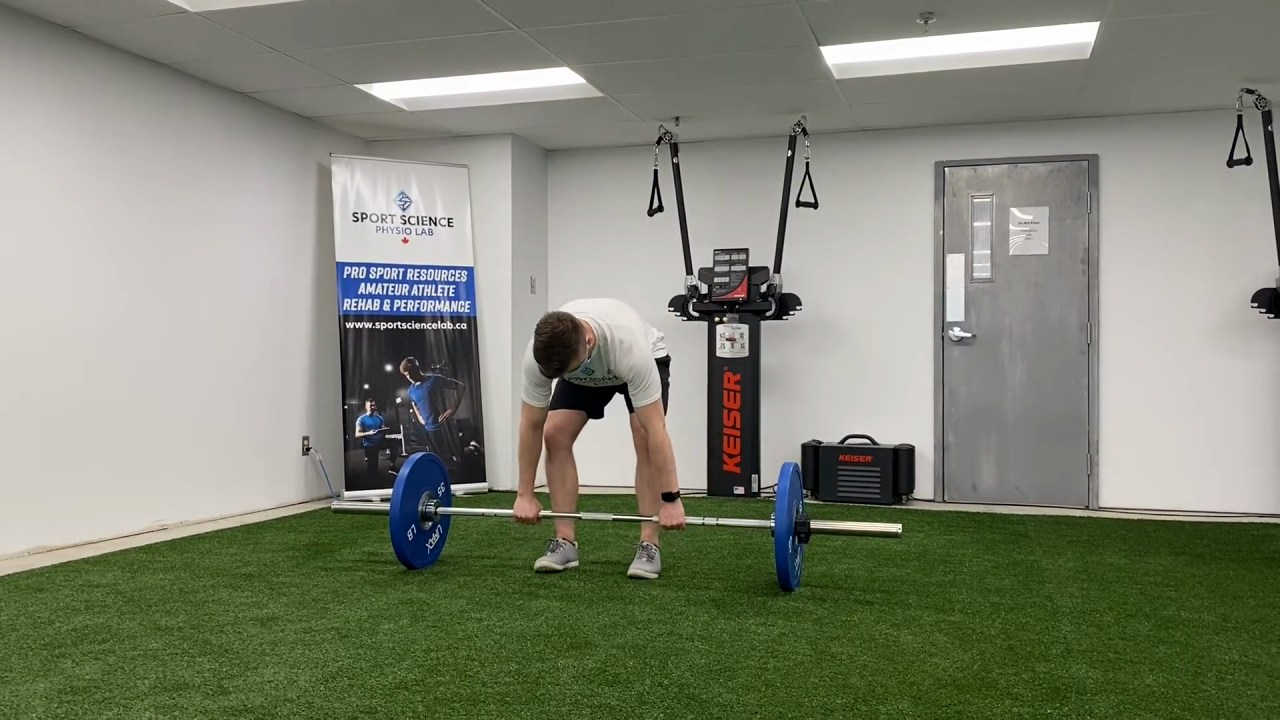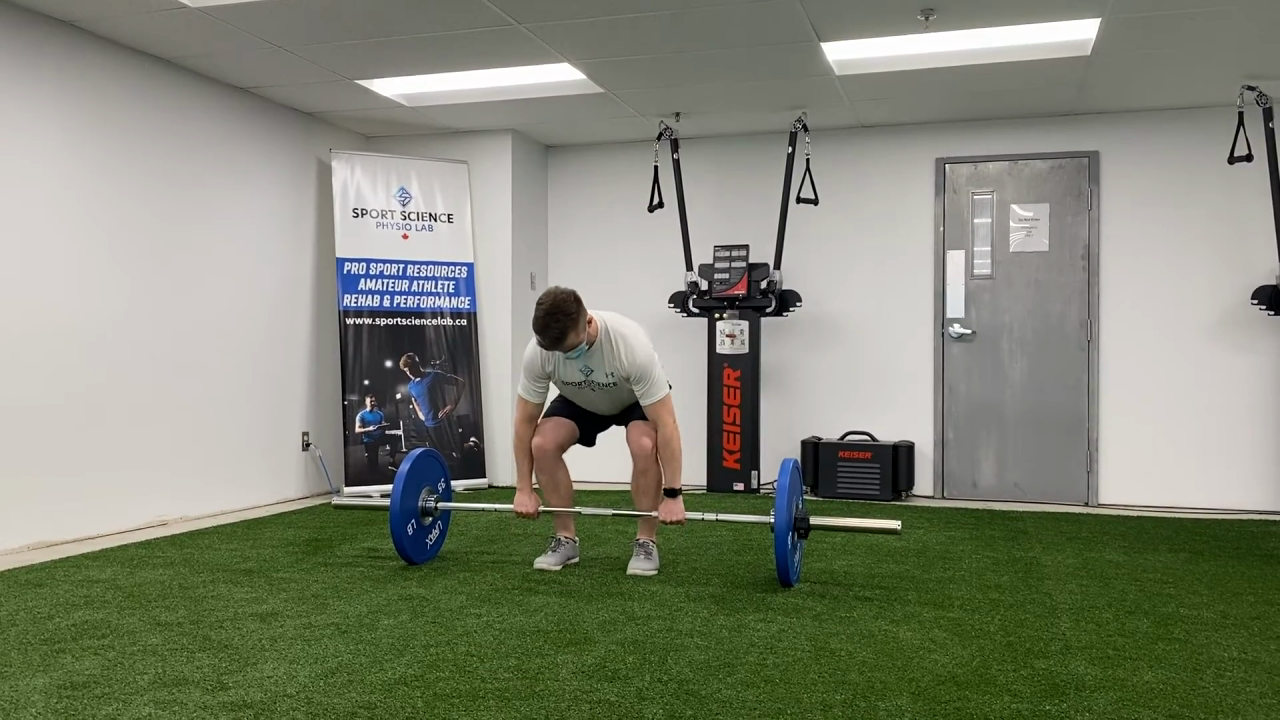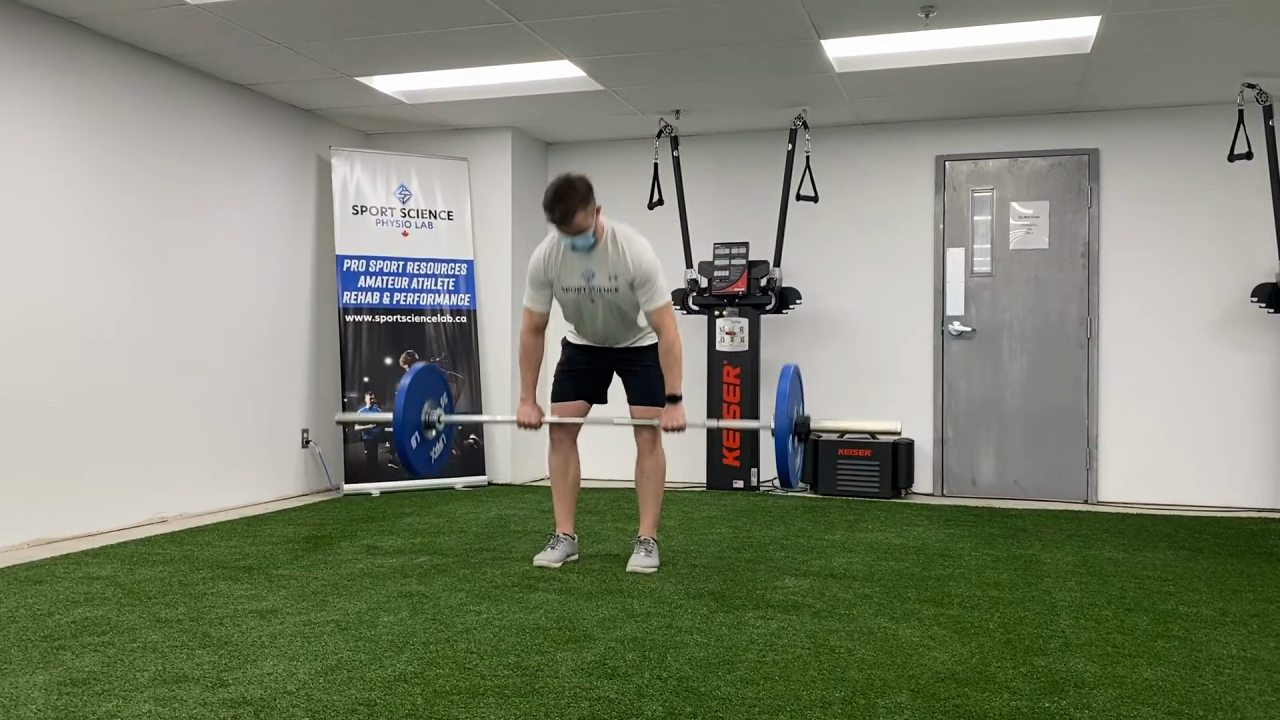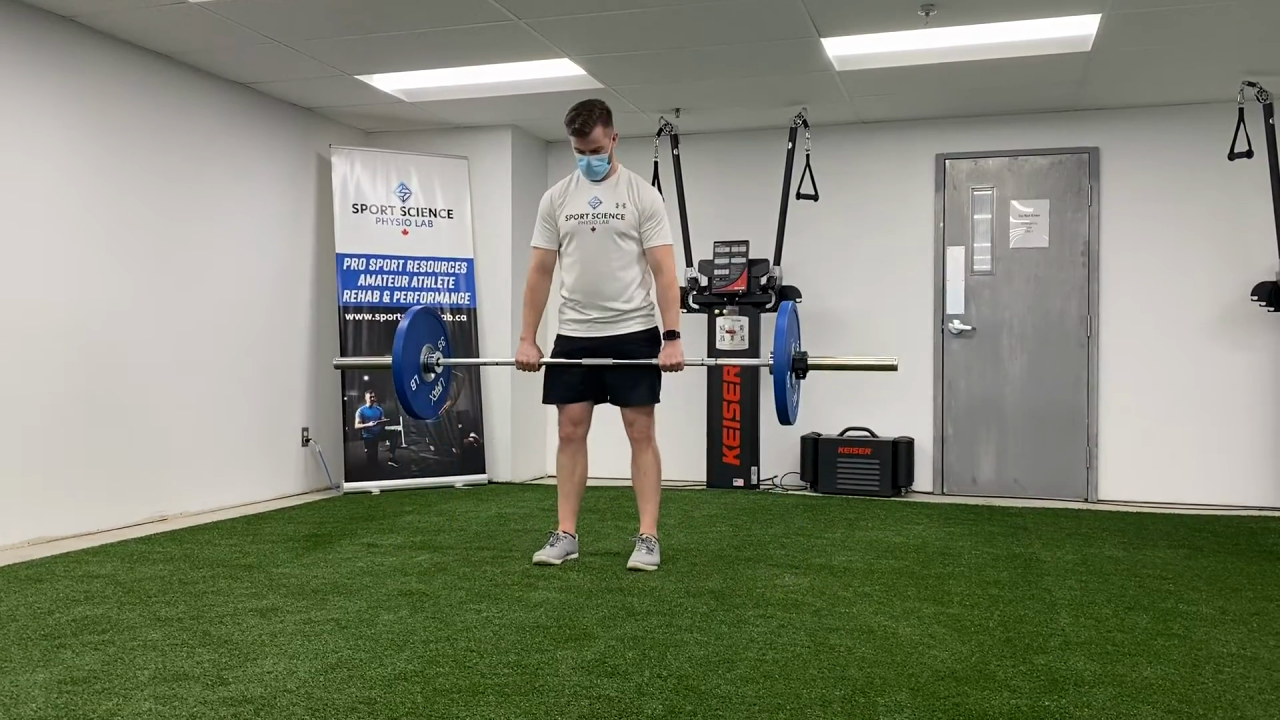
dt=0.5s
person 1, frame 1
left shoulder: (629, 346)
right shoulder: (539, 354)
left elbow: (656, 428)
right elbow: (531, 425)
left wrist: (671, 499)
right wrist: (525, 494)
left hip: (648, 358)
right hip: (588, 376)
left knee: (644, 437)
right knee: (555, 434)
left ankle: (648, 544)
right ankle: (565, 541)
person 1, frame 2
left shoulder: (631, 344)
right shoulder: (538, 351)
left elbow: (666, 424)
right elbow: (525, 420)
left wrist: (672, 495)
right wrist: (524, 489)
left hip: (636, 401)
right hip: (580, 402)
left knee: (644, 447)
right knee: (543, 445)
left ankle: (645, 542)
right ankle: (566, 539)
person 1, frame 3
left shoulder: (634, 251)
right shoulder: (545, 258)
left elbow: (666, 331)
right elbow: (533, 330)
left wrist: (673, 401)
right wrist: (527, 398)
left hip: (638, 343)
right hip: (583, 344)
left knee: (646, 432)
right knee: (561, 431)
left ankle: (647, 539)
right ankle: (564, 536)
person 1, frame 4
left shoulder: (642, 194)
right shoulder: (556, 197)
left elbow: (663, 270)
right elbow: (540, 271)
left wrist: (672, 337)
right wrist: (527, 338)
left hip: (633, 334)
right hip: (574, 336)
left knee: (640, 434)
right knee: (570, 433)
left ankle: (648, 537)
right ankle: (566, 534)
